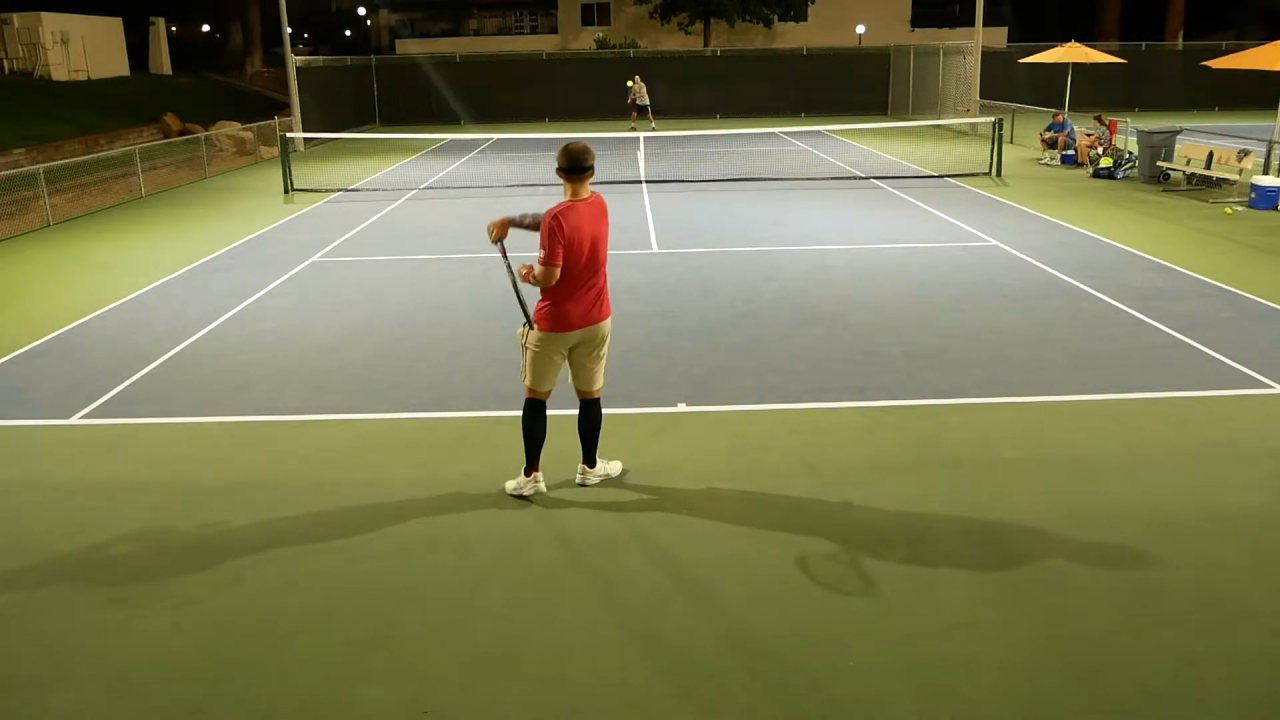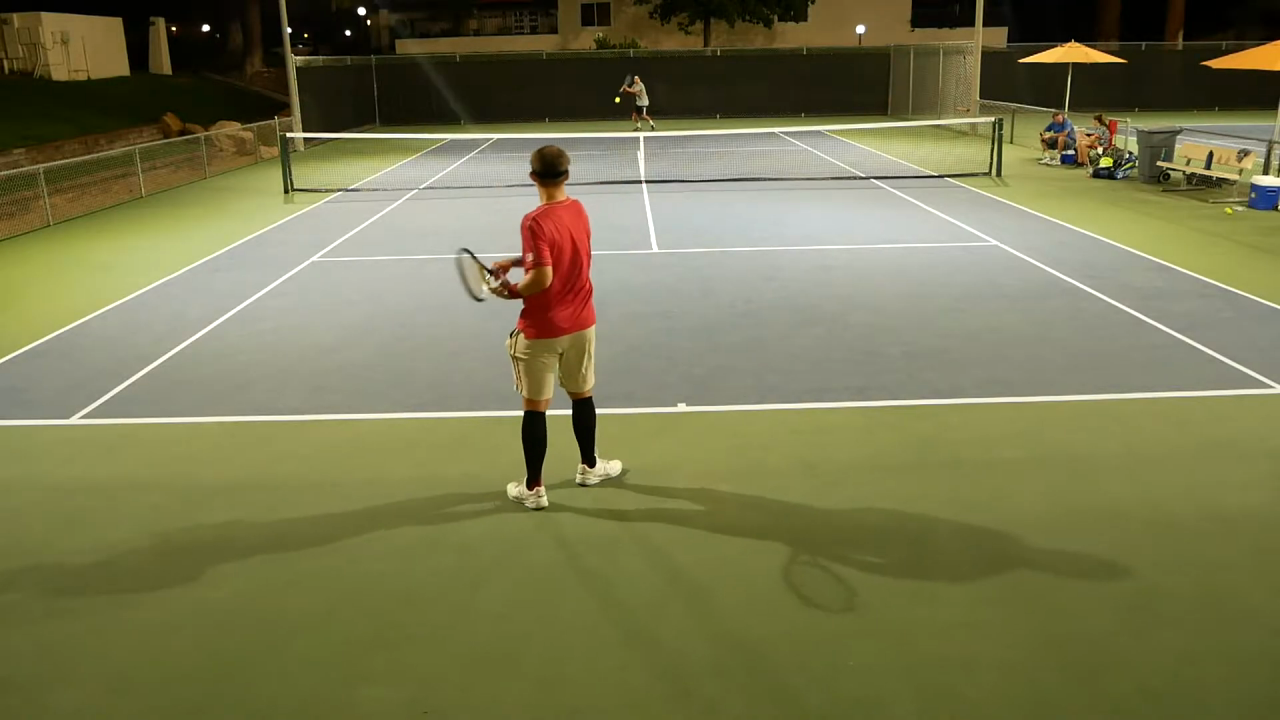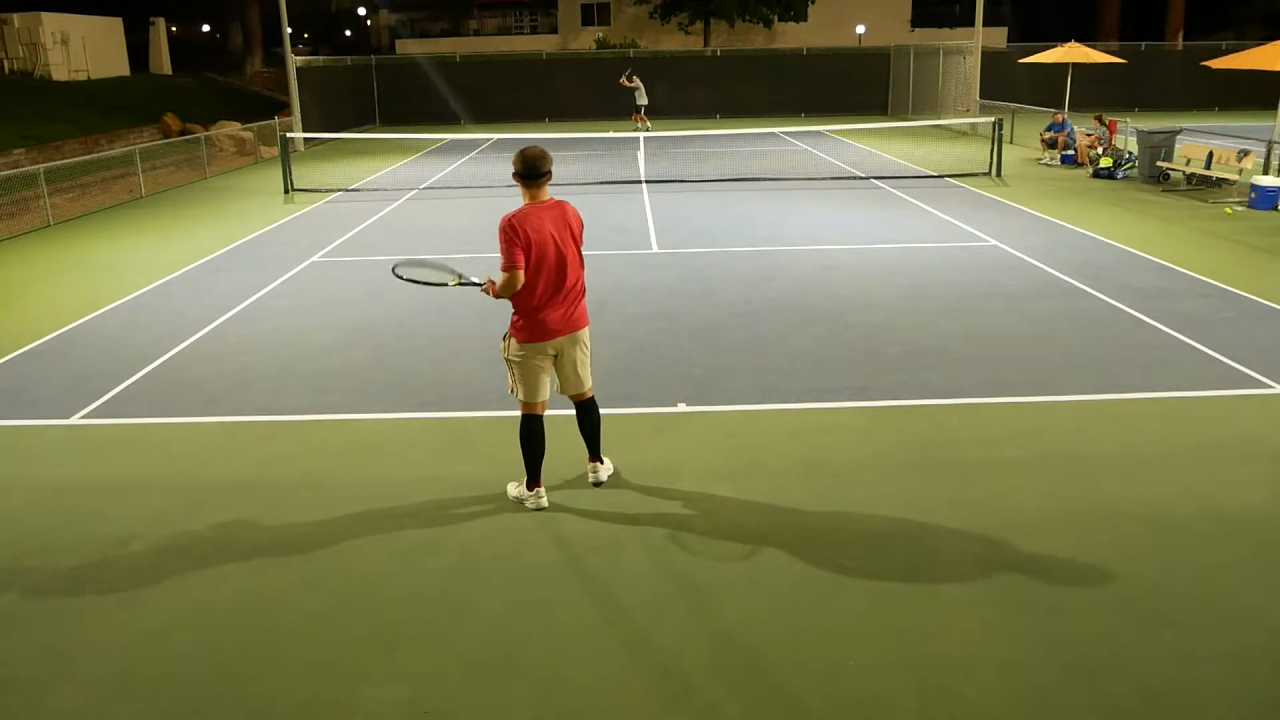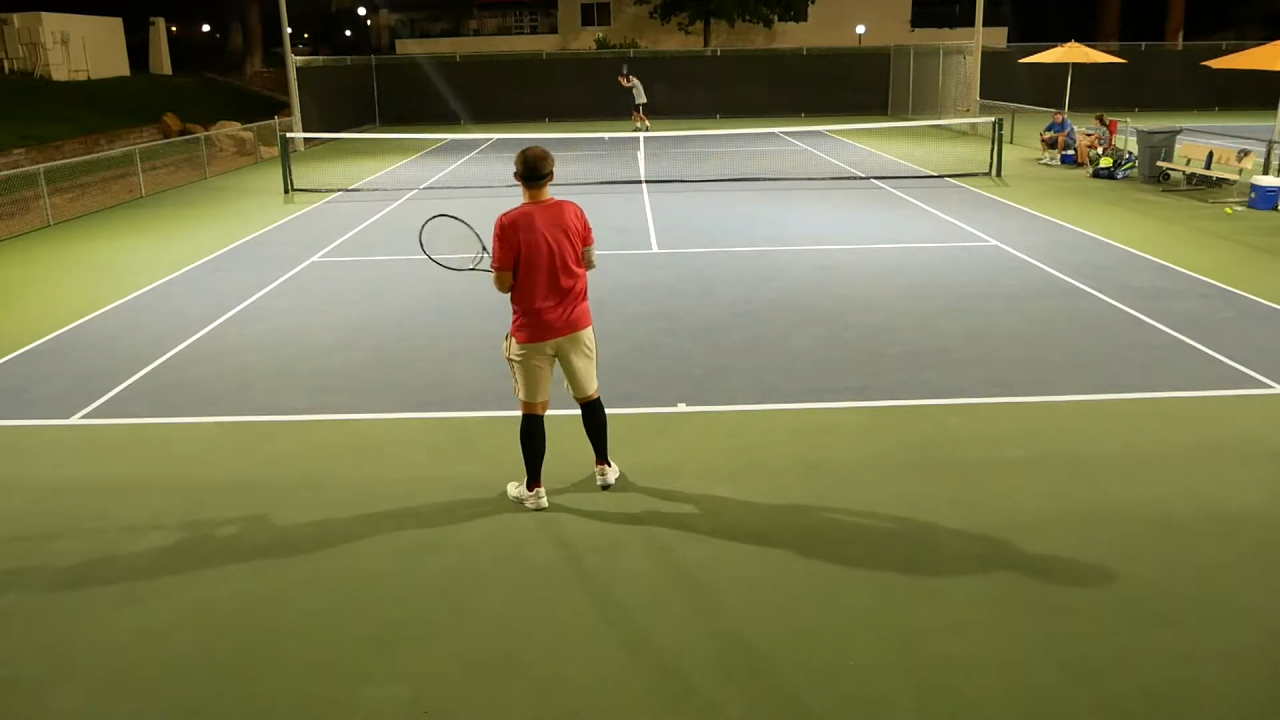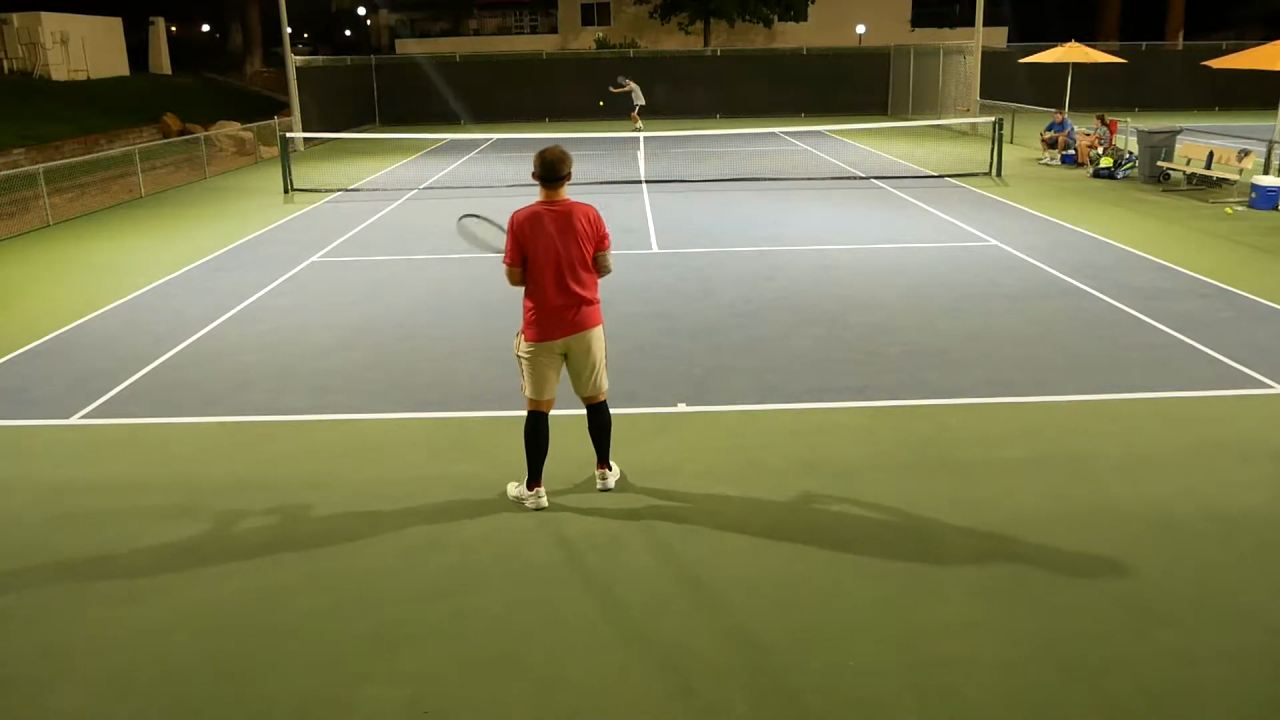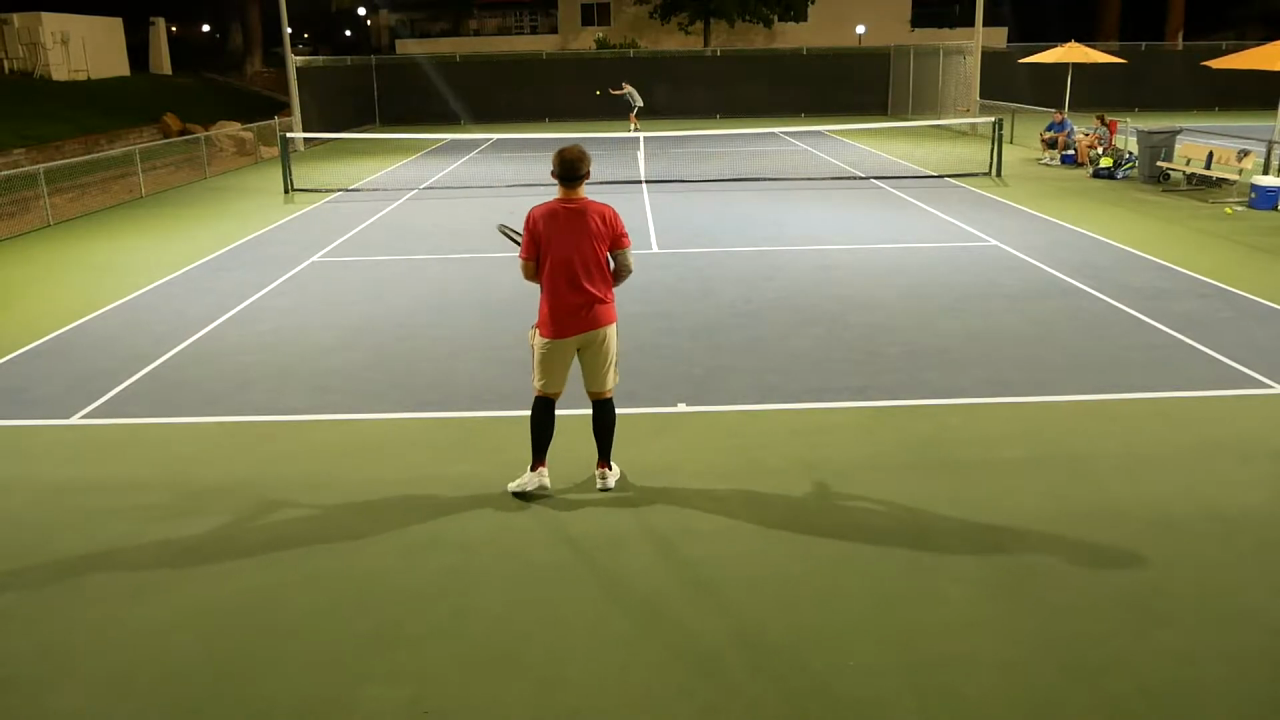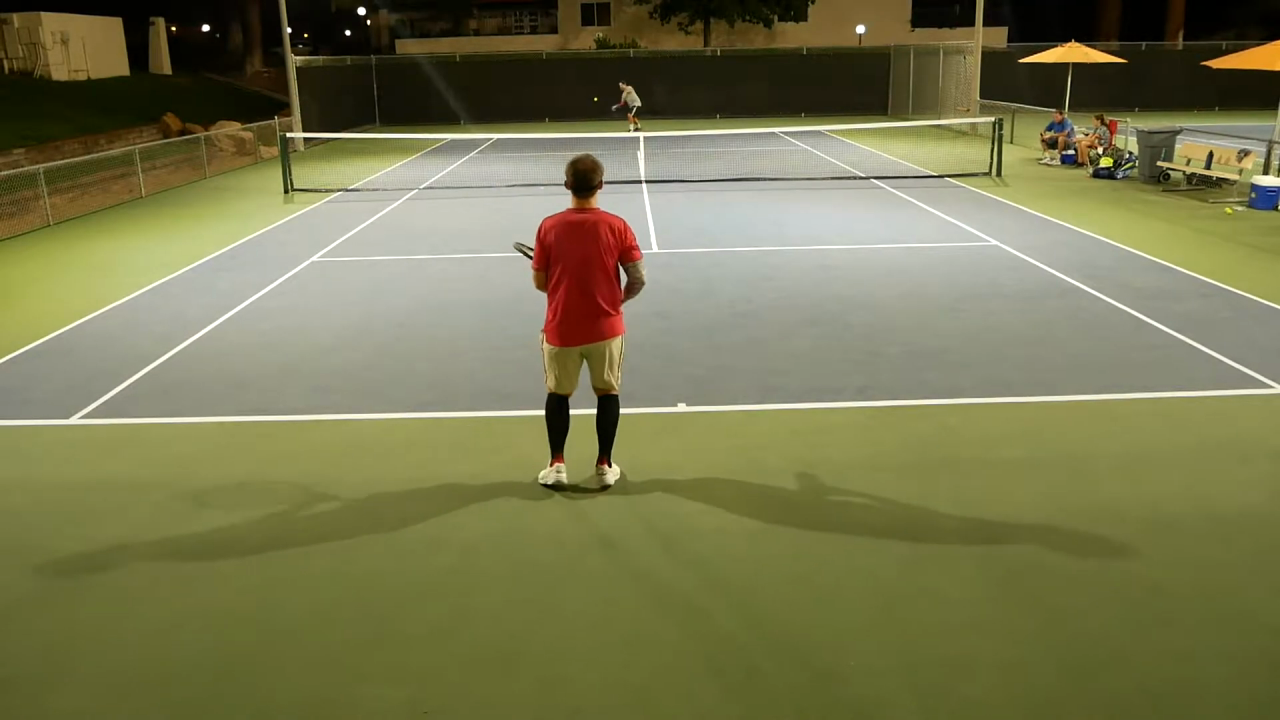
dt=0.2s
person 1, frame 1
left shoulder: (555, 218)
right shoulder: (599, 204)
left elbow: (549, 278)
left wrist: (529, 275)
right wrist: (510, 220)
left hip: (553, 323)
right hip: (595, 321)
left knee: (536, 397)
right knee: (590, 395)
left ankle: (531, 475)
right ankle: (589, 467)
person 1, frame 2
left shoulder: (534, 221)
right shoulder: (578, 210)
left elbow: (542, 279)
left wrist: (511, 290)
right wrist: (515, 262)
left hip: (540, 330)
right hip: (581, 324)
left knee: (535, 407)
right knee: (582, 396)
left ankle: (534, 487)
right ankle: (589, 466)
person 1, frame 3
left shoulder: (513, 222)
right shoulder: (570, 212)
left elbow: (515, 282)
left wrist: (494, 290)
left hip: (532, 332)
right hip: (574, 324)
left knee: (532, 409)
right knee: (583, 395)
left ankle: (534, 488)
right ankle: (596, 464)
person 1, frame 4
left shoulder: (508, 222)
right shoulder: (573, 213)
left elbow: (504, 283)
right elbow: (589, 263)
left hip: (532, 331)
right hip: (576, 324)
left knee: (533, 409)
right knee: (589, 397)
left ankle: (534, 488)
right ankle: (604, 467)
person 1, frame 5
left shoulder: (521, 220)
right shoulder: (589, 215)
left elbow: (514, 277)
right elbow: (605, 267)
left hip: (541, 330)
right hip: (586, 324)
left knee: (538, 407)
right knee: (595, 399)
left ankle: (534, 488)
right ankle: (604, 469)
person 1, frame 6
left shoulder: (537, 217)
right shoulder: (606, 215)
left elbow: (529, 272)
right elbow: (625, 268)
left hip: (555, 325)
right hip: (599, 321)
left knee: (545, 396)
right knee: (602, 395)
left ankle: (537, 470)
right ankle: (605, 469)
person 1, frame 7
left shoulder: (549, 227)
right shoulder: (617, 226)
left elbow: (540, 282)
right elbow: (638, 280)
left hip: (561, 330)
right hip: (605, 328)
left knee: (558, 393)
right knee: (607, 391)
left ankle: (557, 463)
right ankle: (604, 465)
